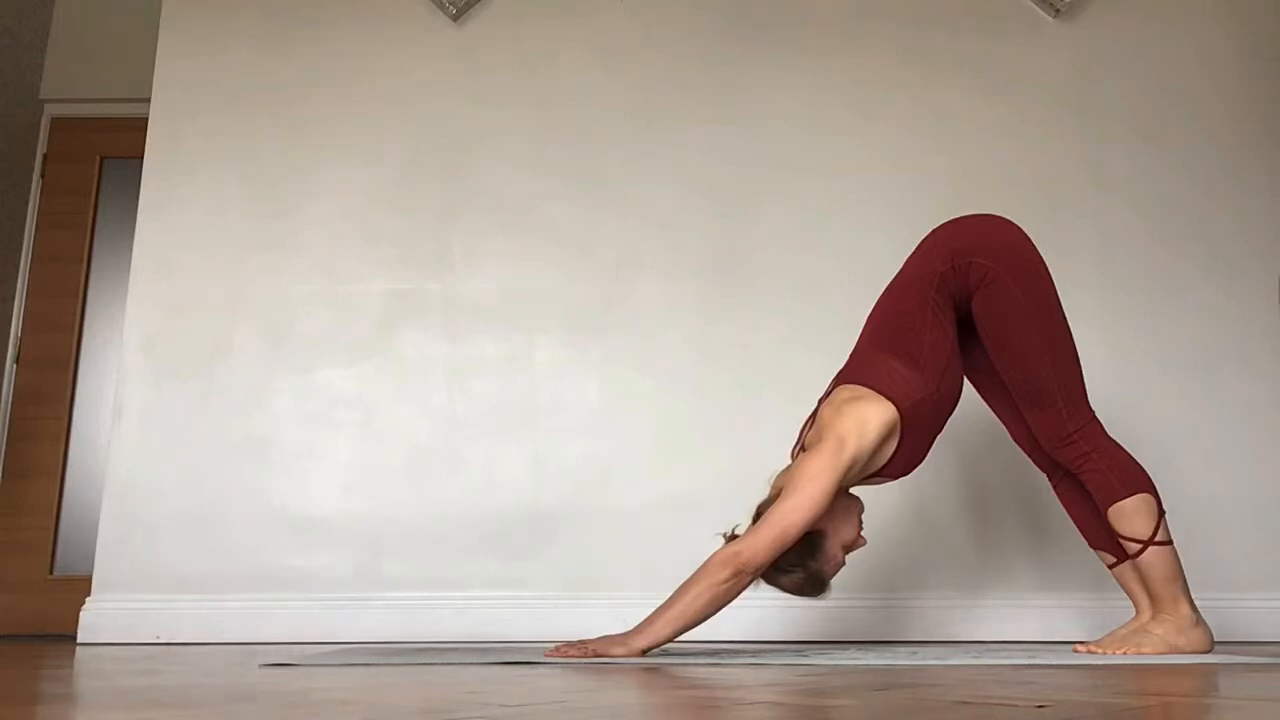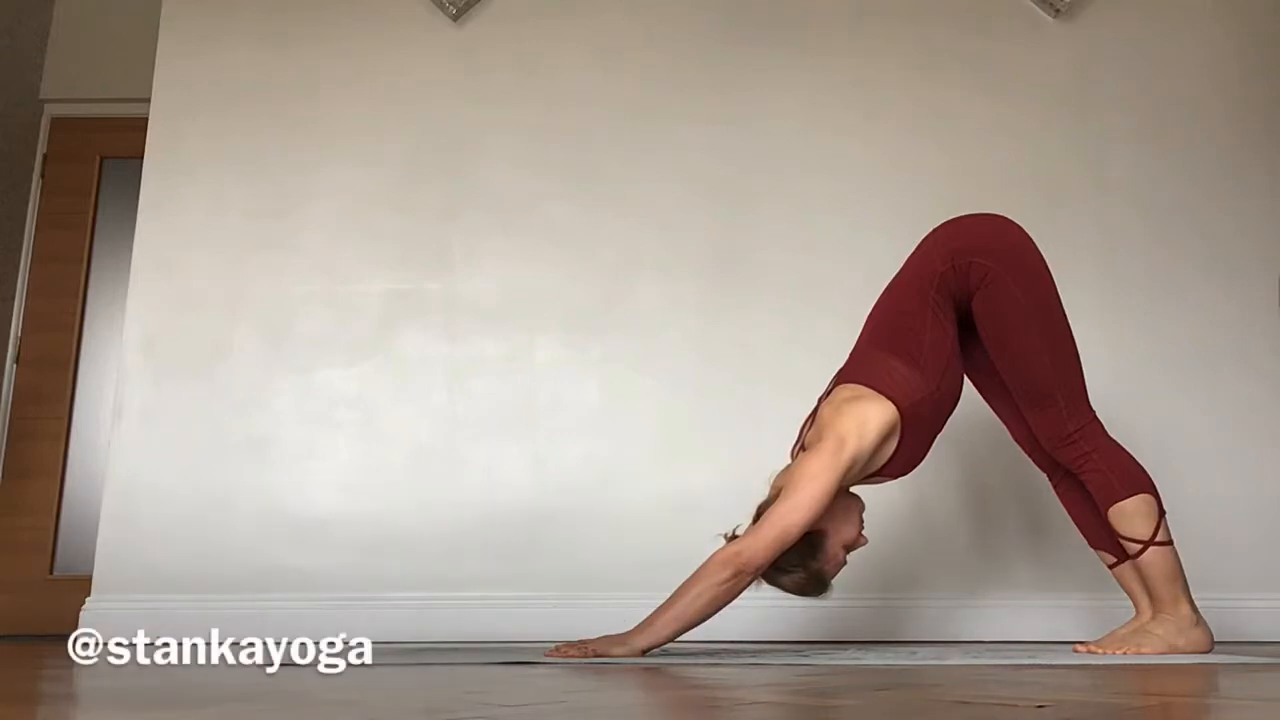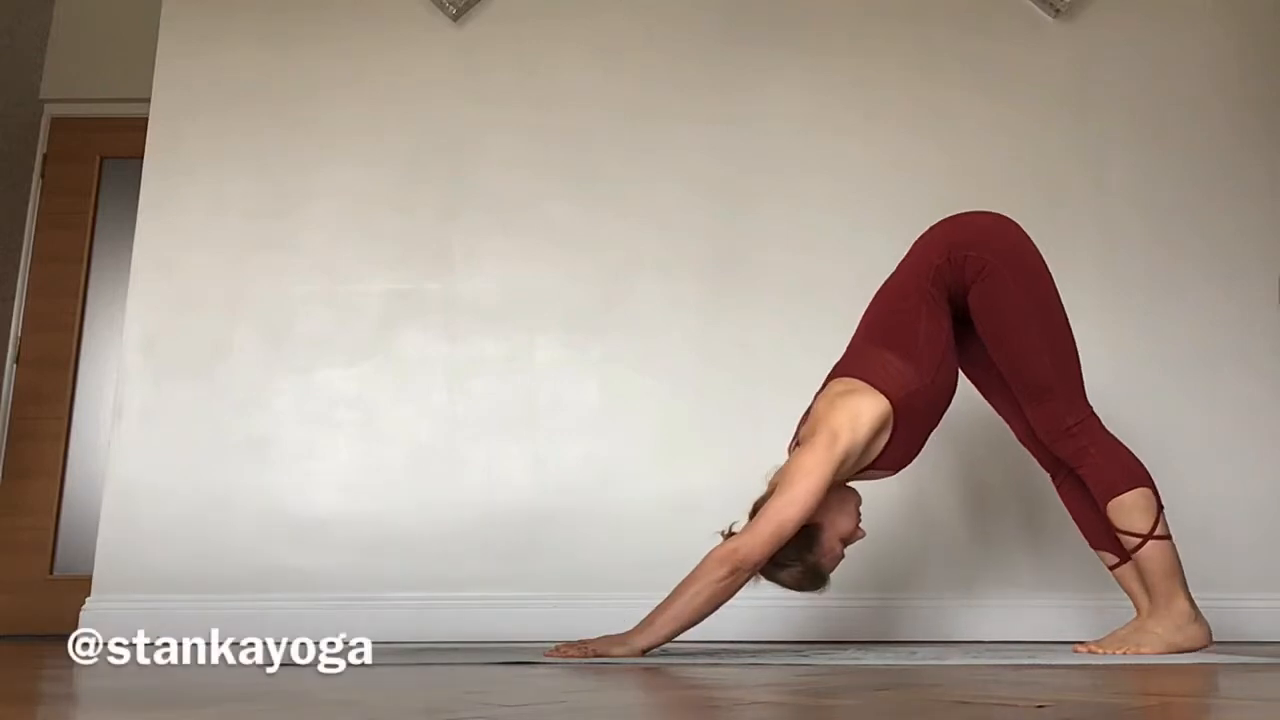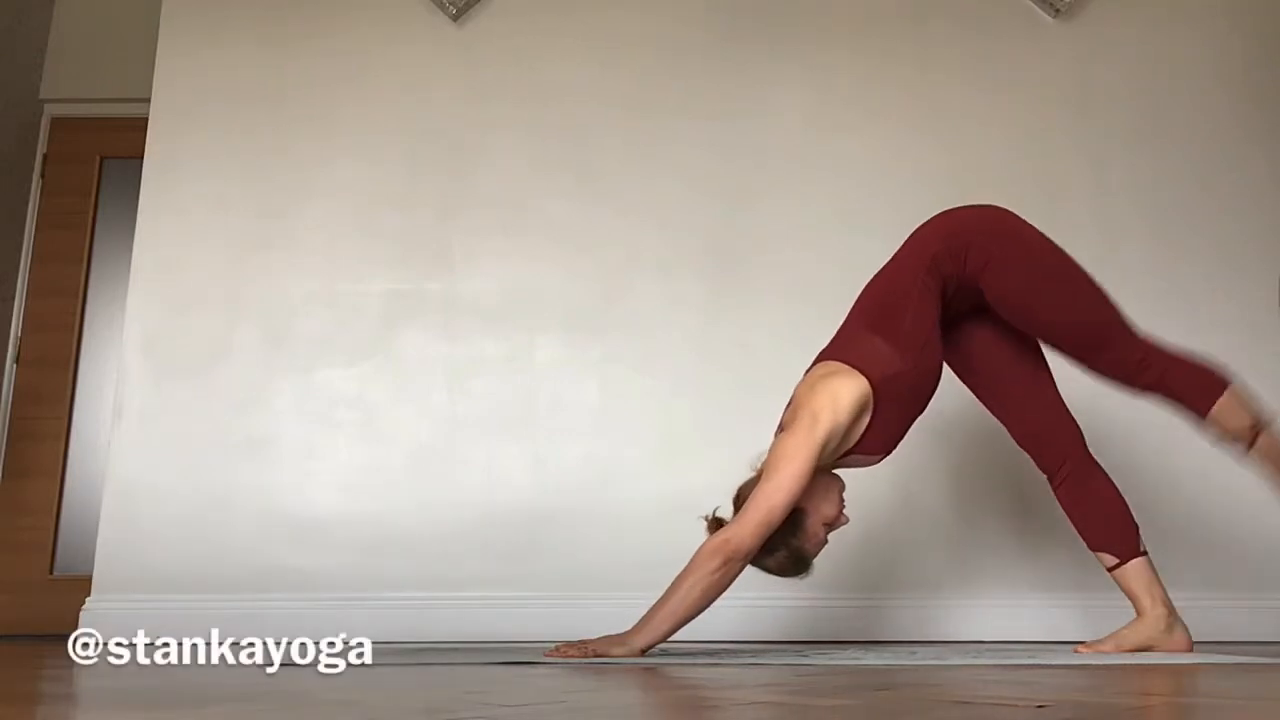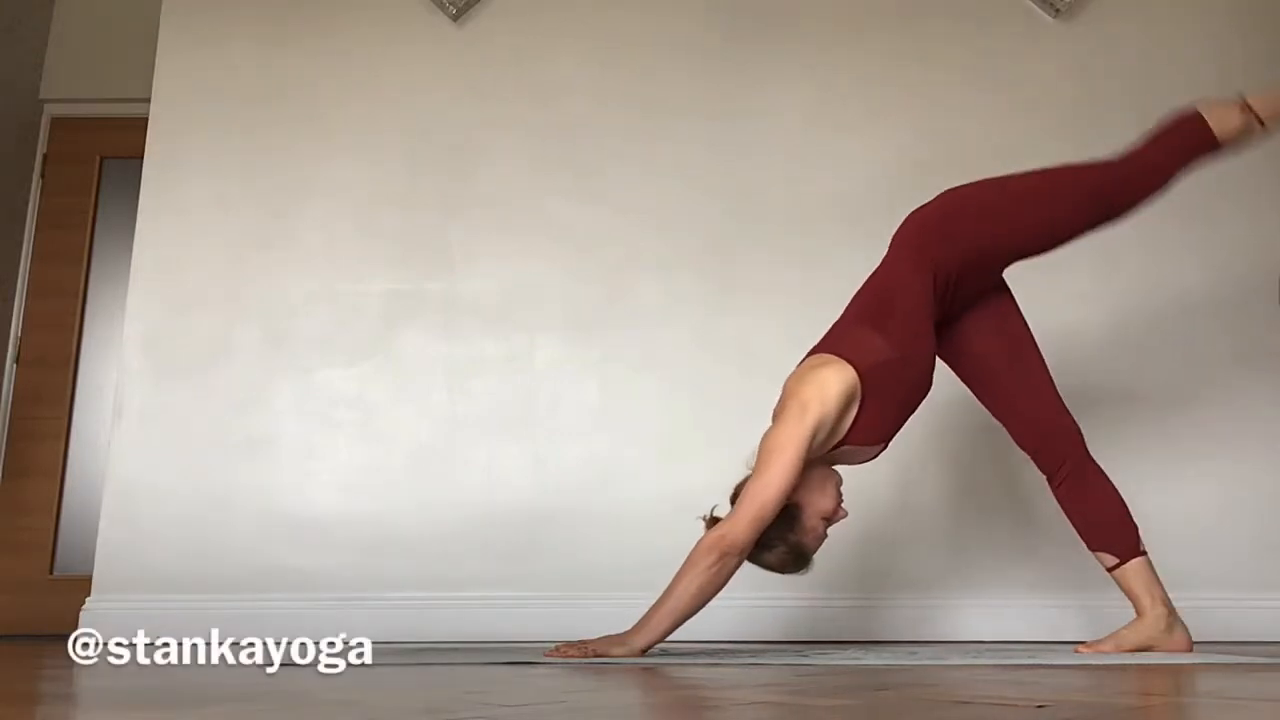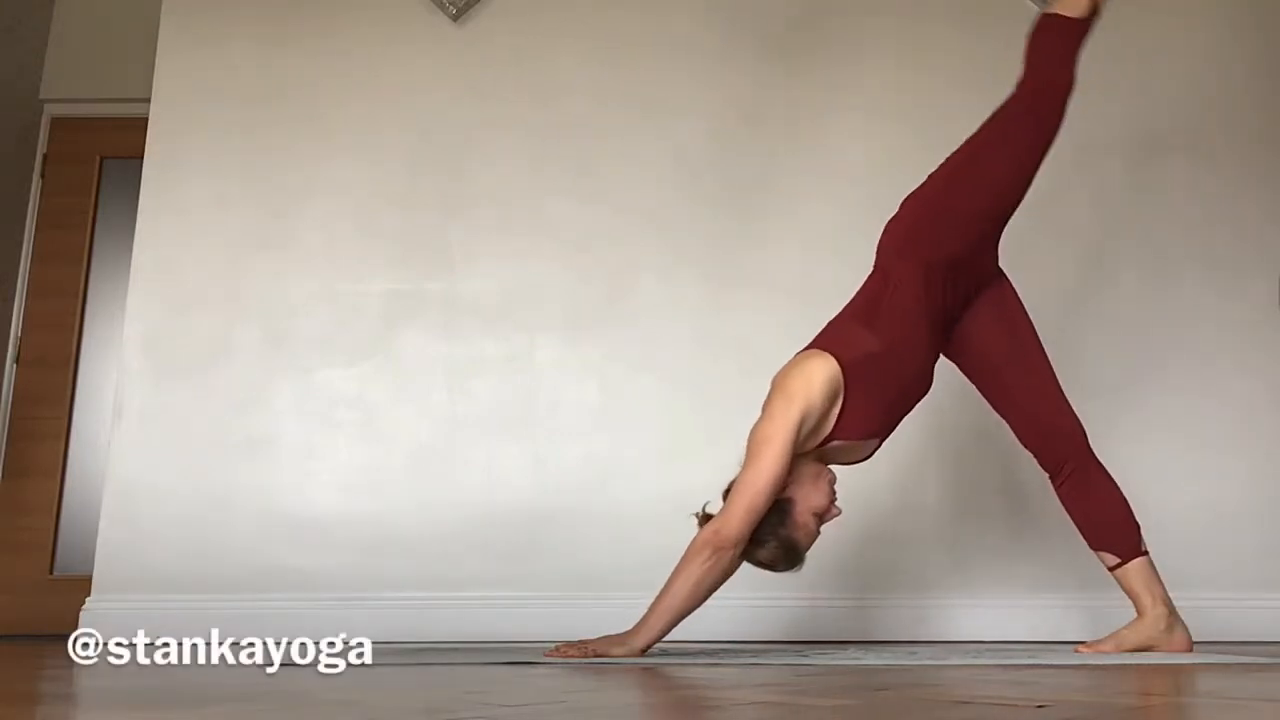
dt=0.4s
person 1, frame 1
left shoulder: (831, 458)
right shoulder: (816, 467)
left elbow: (738, 560)
right elbow: (741, 562)
left wrist: (635, 640)
right wrist: (637, 638)
left hip: (977, 262)
right hip: (959, 292)
left knee: (1071, 437)
right knee: (1054, 453)
left ankle: (1179, 616)
right ankle: (1151, 612)
person 1, frame 2
left shoulder: (833, 457)
right shoulder: (815, 470)
left elbow: (739, 561)
right elbow: (741, 563)
left wrist: (634, 641)
right wrist: (635, 639)
left hip: (978, 260)
right hip: (959, 291)
left knee: (1071, 436)
right knee: (1055, 453)
left ankle: (1179, 616)
right ankle: (1151, 612)
person 1, frame 3
left shoulder: (826, 452)
right shoulder: (816, 464)
left elbow: (736, 557)
right elbow: (739, 558)
left wrist: (636, 639)
right wrist: (637, 639)
left hip: (976, 256)
right hip: (957, 293)
left knee: (1067, 426)
right knee: (1053, 446)
left ankle: (1176, 610)
right ankle: (1152, 611)
person 1, frame 4
left shoulder: (813, 431)
right shoulder: (807, 452)
left elbow: (728, 548)
right elbow: (730, 551)
left wrist: (636, 639)
right wrist: (637, 639)
left hip: (967, 251)
right hip: (952, 298)
left knee: (1126, 358)
right knee: (1059, 451)
right ankle: (1158, 618)
person 1, frame 5
left shoulder: (801, 432)
left elbow: (722, 550)
right elbow: (727, 548)
left wrist: (638, 637)
right wrist: (642, 634)
left hip: (942, 256)
right hip: (948, 301)
left knee: (1118, 185)
right knee: (1058, 452)
right ankle: (1158, 619)
person 1, frame 6
left shoulder: (791, 416)
left elbow: (721, 540)
right elbow: (725, 545)
left wrist: (636, 638)
left hip: (935, 254)
right hip: (944, 294)
left knee: (1040, 95)
right knee: (1058, 445)
